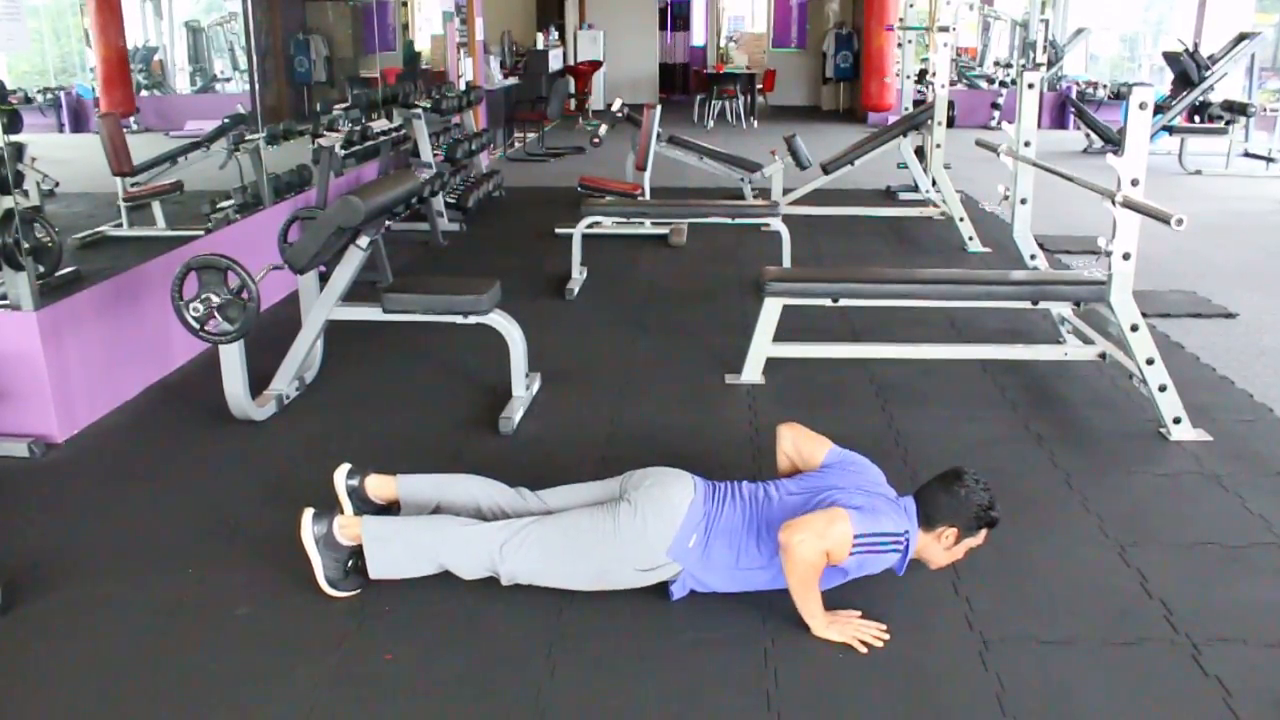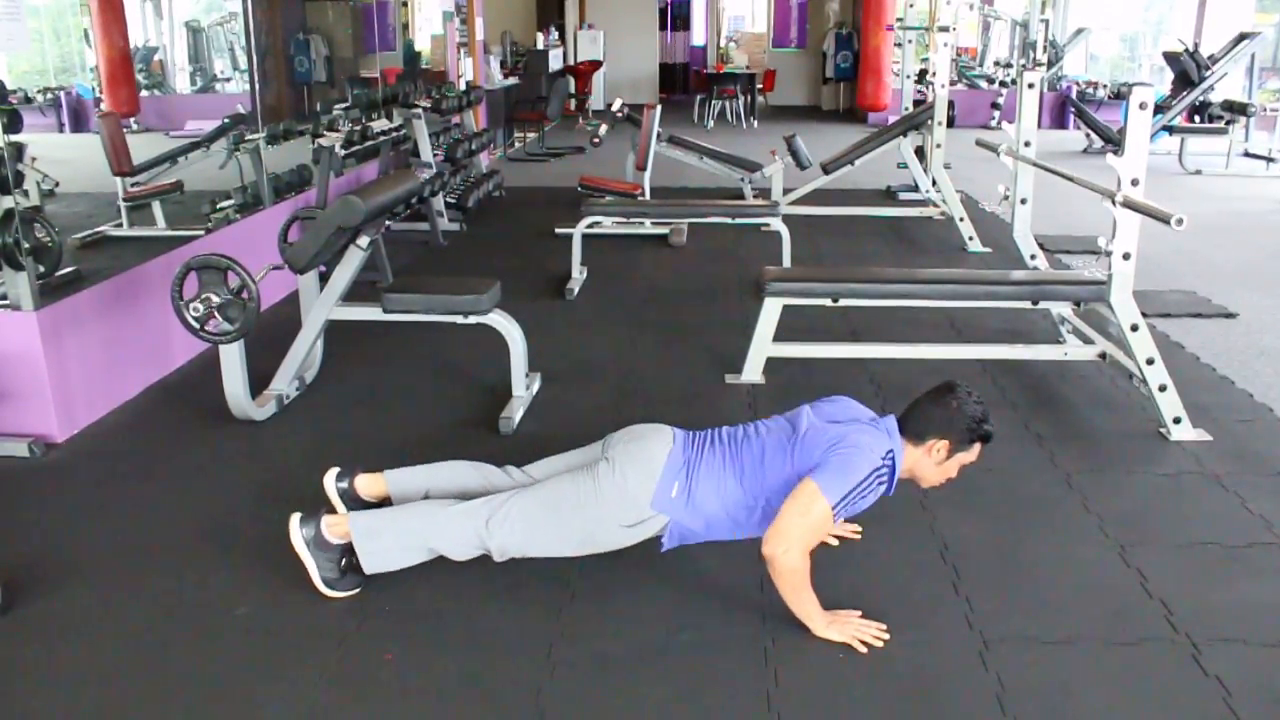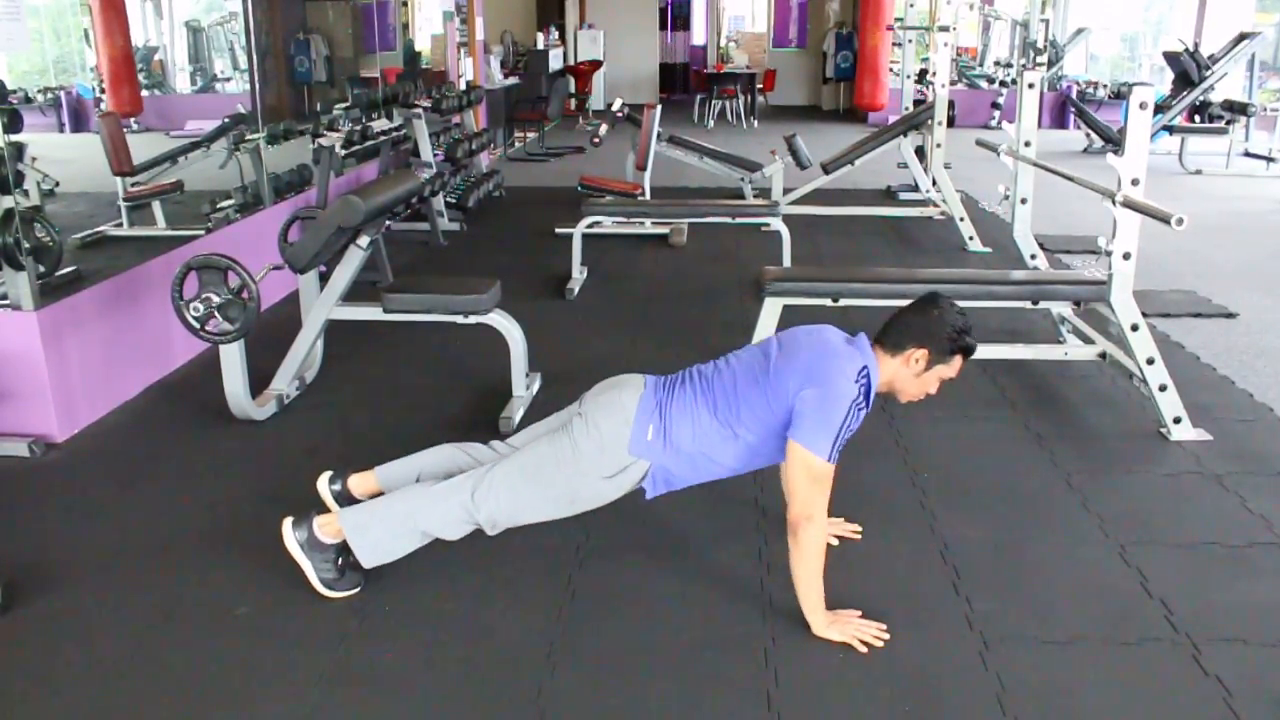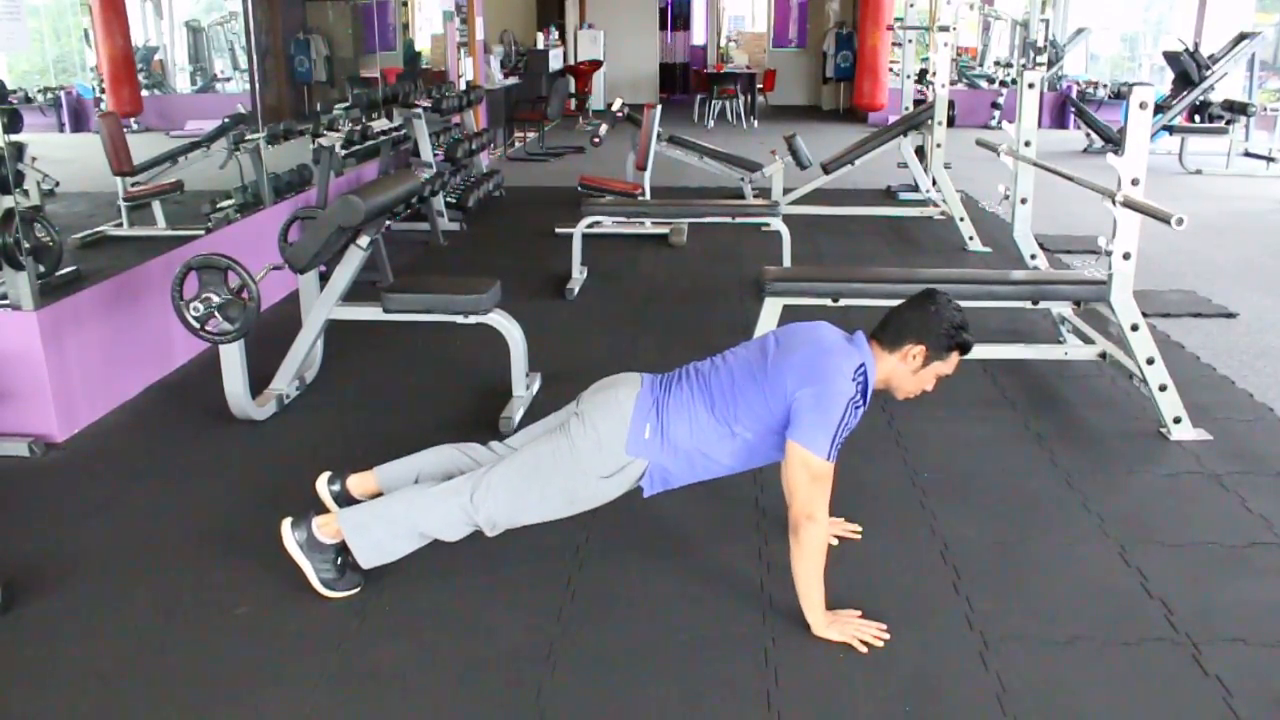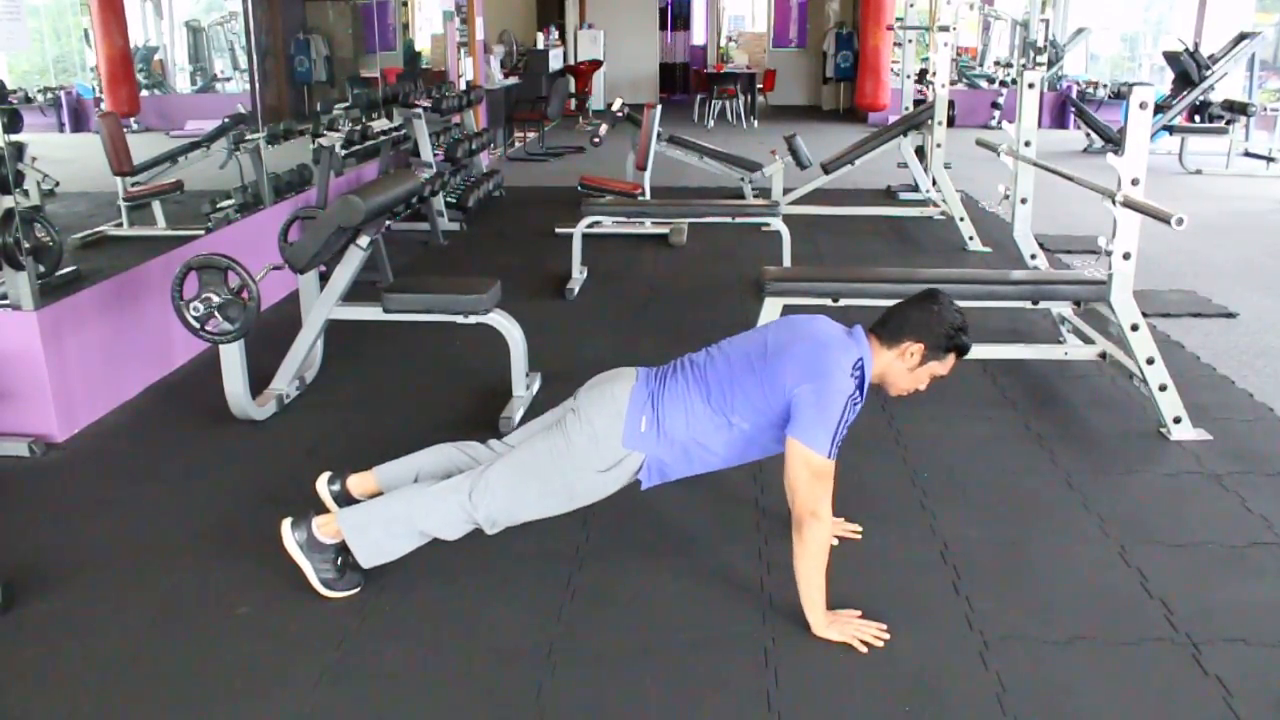
dt=0.3s
person 1, frame 1
left shoulder: (869, 481)
right shoulder: (888, 529)
left elbow: (789, 435)
right elbow: (795, 544)
right wrist: (819, 620)
left hip: (669, 497)
right hip: (667, 538)
left knee: (518, 509)
right knee: (501, 549)
left ankle: (374, 488)
right ankle: (344, 532)
person 1, frame 2
left shoulder: (857, 418)
right shoulder: (868, 459)
right elbow: (779, 548)
left wrist: (814, 514)
right wrist: (817, 620)
left hip: (655, 453)
right hip: (652, 493)
left knee: (506, 485)
right knee: (490, 526)
left ankle: (364, 486)
right ankle: (333, 532)
person 1, frame 3
left shoulder: (835, 345)
right shoulder: (841, 387)
right elbow: (803, 518)
left wrist: (812, 517)
right wrist: (818, 618)
left hip: (631, 408)
right hip: (629, 444)
left knee: (492, 463)
right knee: (482, 501)
left ankle: (355, 487)
right ankle: (325, 533)
person 1, frame 4
left shoulder: (832, 342)
right shoulder: (837, 385)
left elbow: (794, 462)
right elbow: (806, 516)
left wrist: (812, 516)
right wrist: (819, 618)
left hip: (629, 406)
right hip: (629, 444)
left knee: (491, 462)
right knee: (482, 503)
left ankle: (354, 486)
right ankle: (323, 533)
person 1, frame 5
left shoulder: (832, 338)
right shoulder: (835, 381)
right elbow: (810, 512)
left wrist: (815, 516)
right wrist: (819, 618)
left hip: (626, 403)
right hip: (625, 437)
left knee: (490, 460)
right knee: (481, 499)
left ankle: (353, 486)
right ankle: (322, 533)
